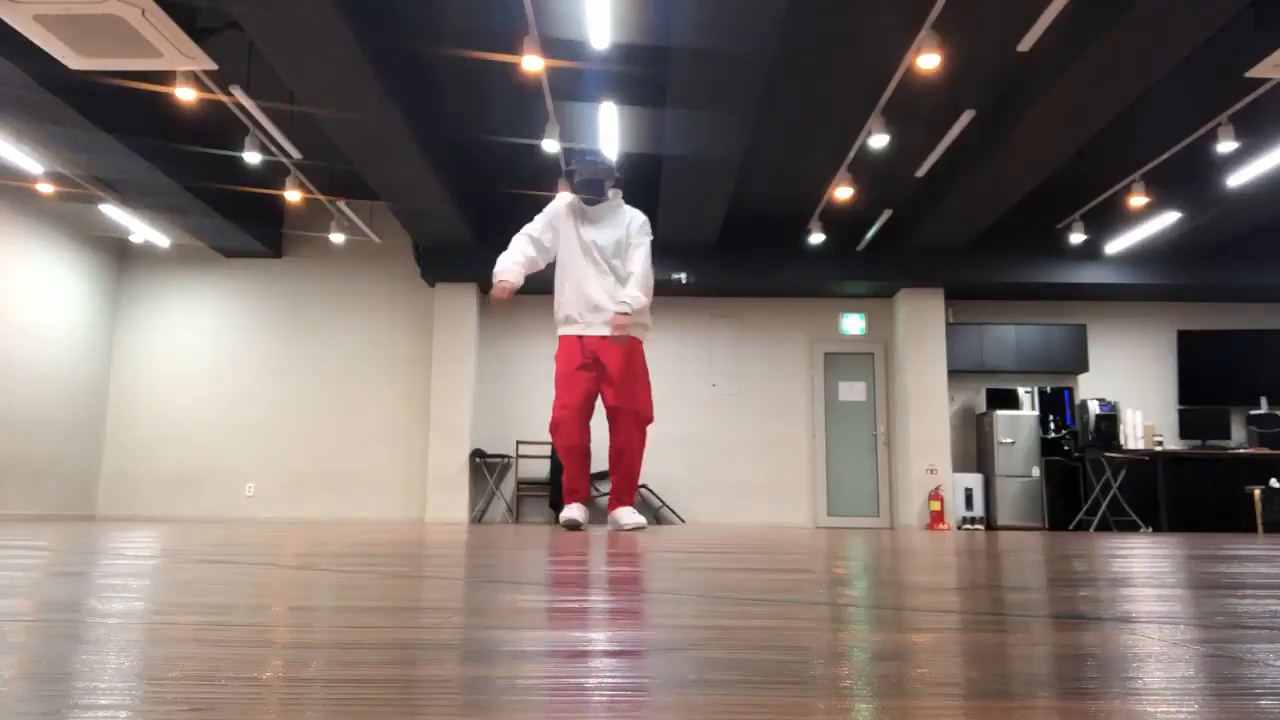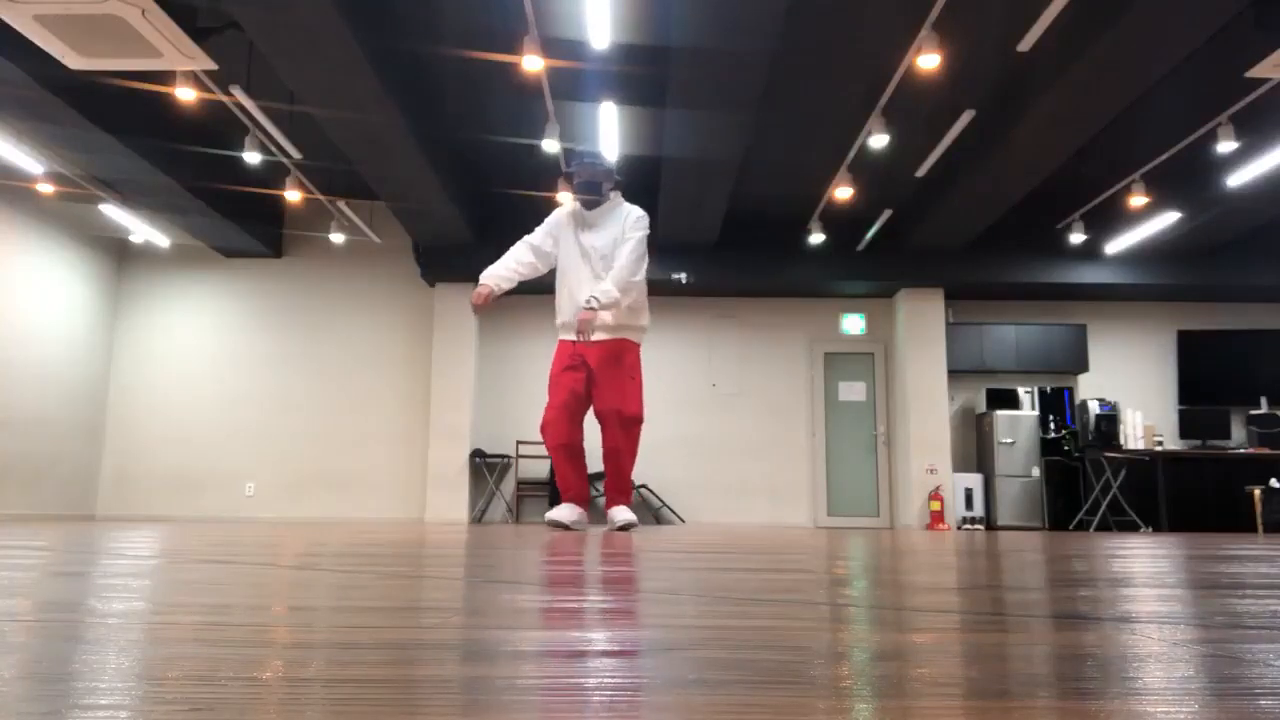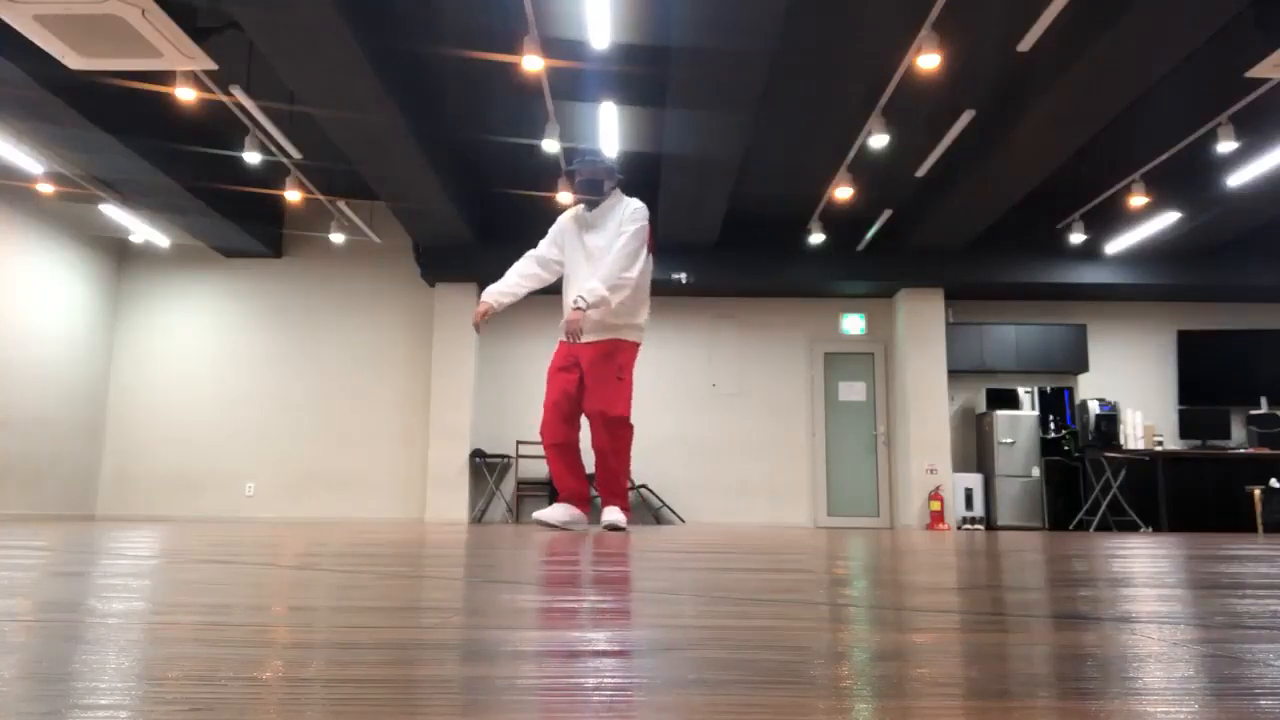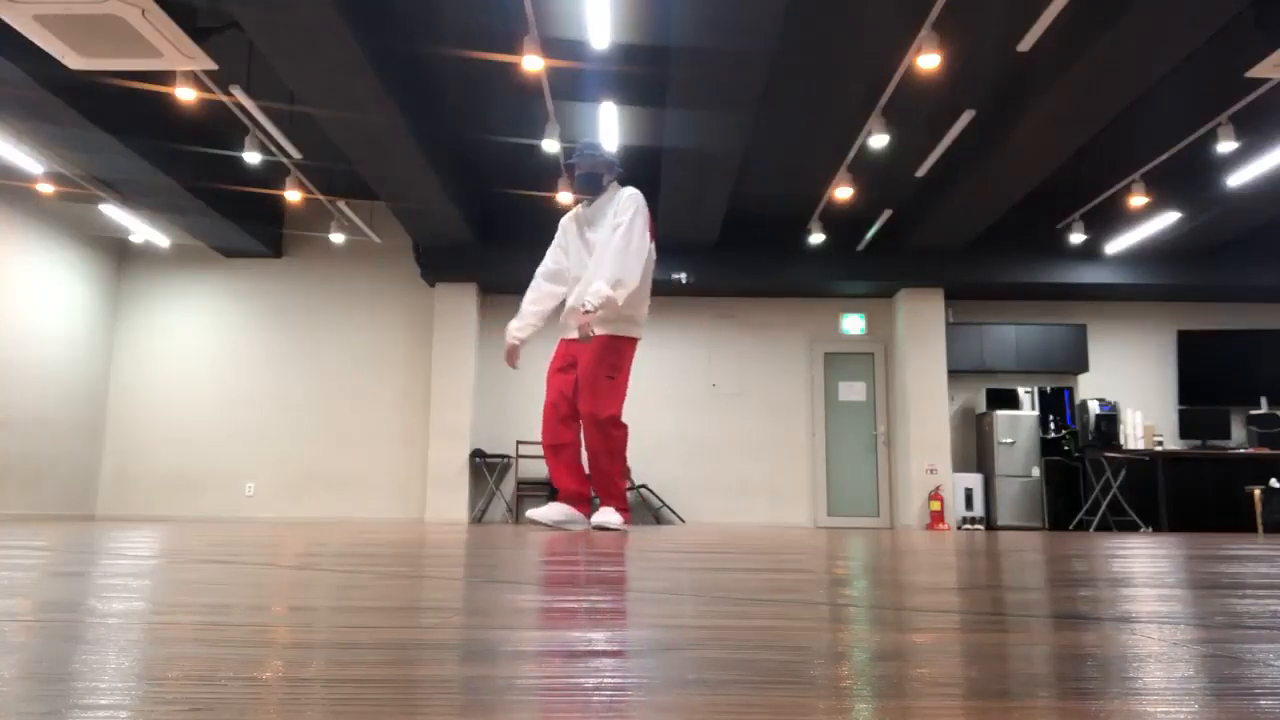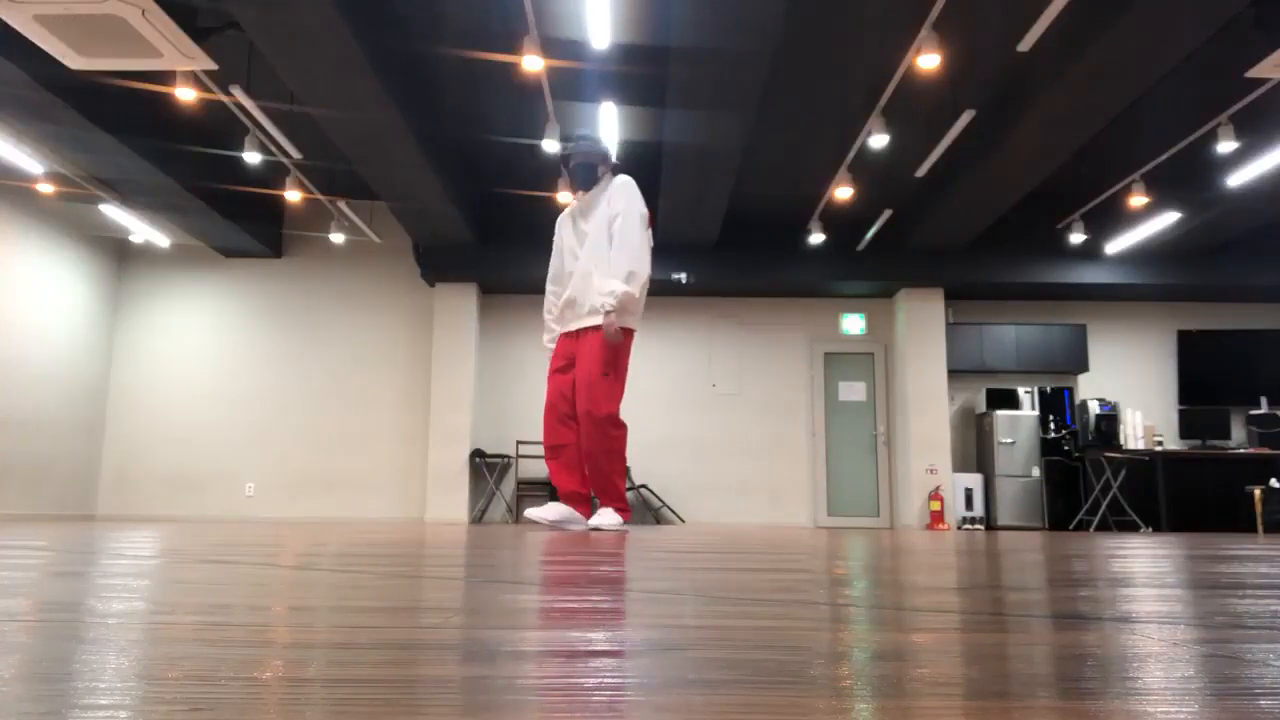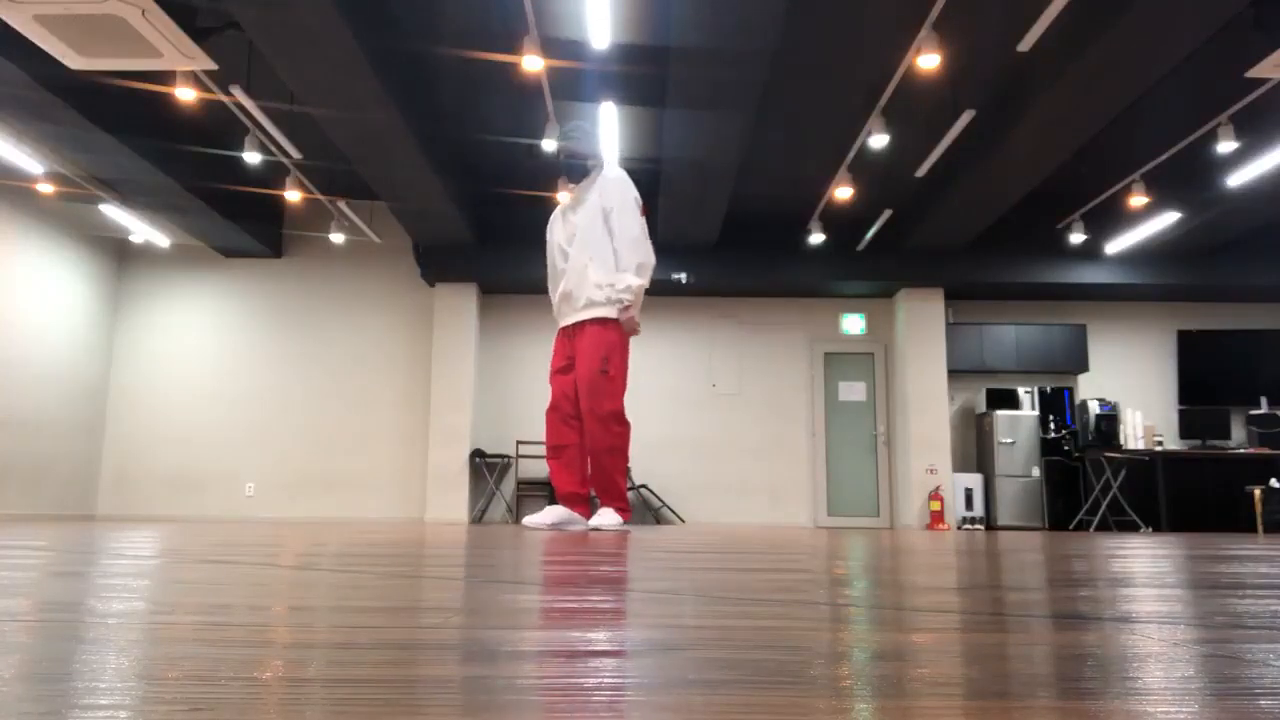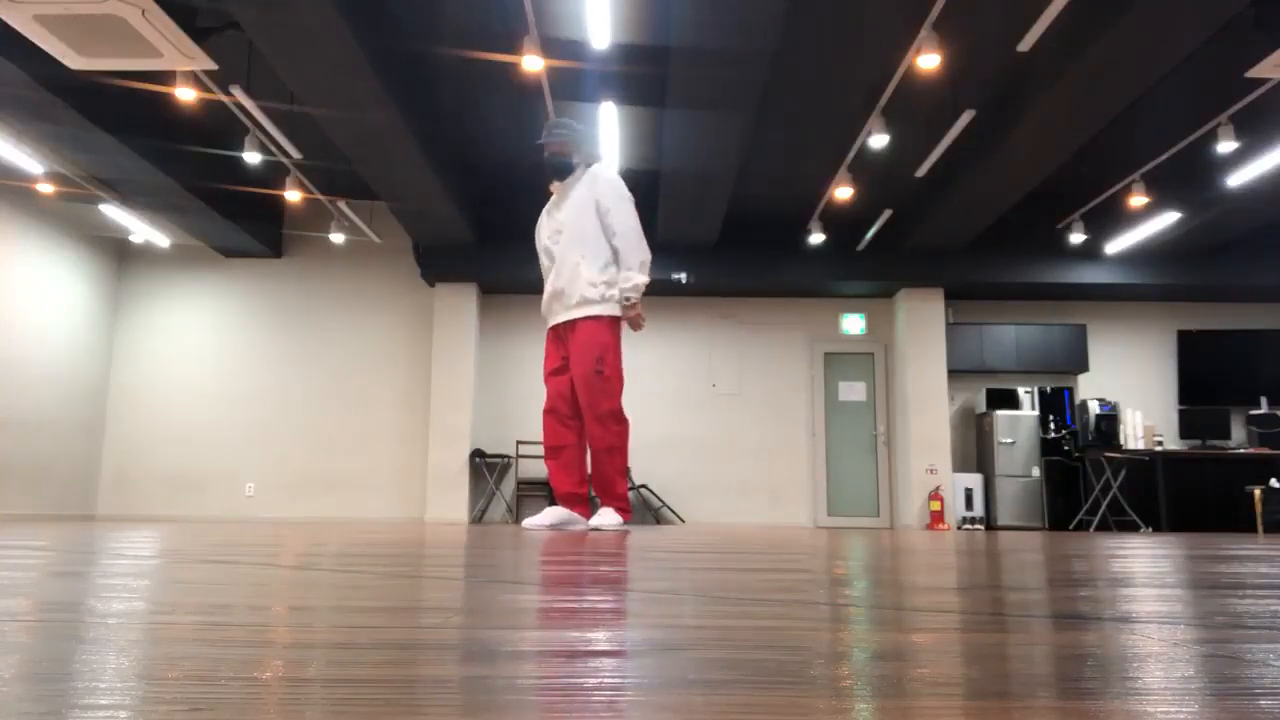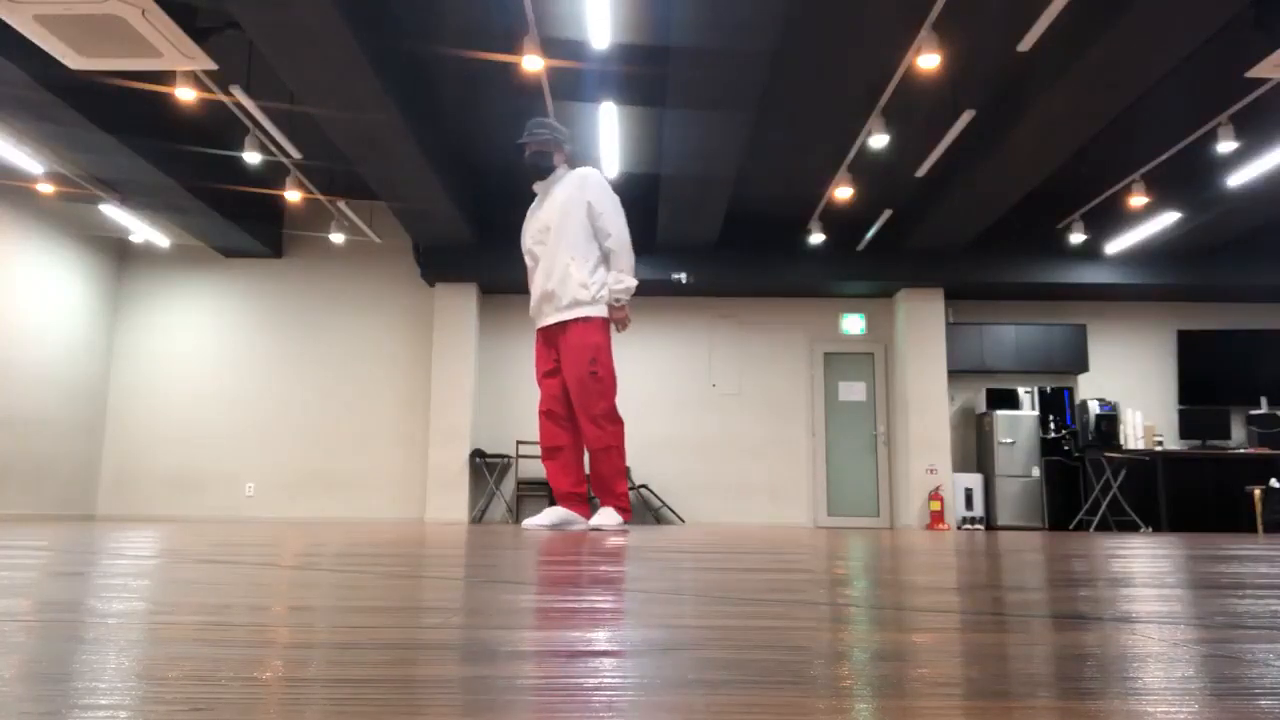
dt=0.3s
person 1, frame 1
left shoulder: (633, 219)
right shoulder: (562, 210)
left elbow: (640, 270)
right elbow: (530, 242)
left wrist: (625, 308)
right wrist: (507, 272)
left hip: (622, 334)
right hip: (574, 333)
left knee: (631, 415)
right knee: (568, 417)
left ankle: (622, 503)
right ankle: (576, 500)
person 1, frame 2
left shoulder: (632, 217)
right shoulder: (563, 217)
left elbow: (627, 268)
right elbow: (530, 251)
left wrist: (594, 303)
right wrist: (492, 279)
left hip: (617, 334)
right hip: (571, 337)
left knee: (621, 415)
right knee: (559, 419)
left ankle: (618, 501)
right ankle: (574, 501)
person 1, frame 3
left shoulder: (632, 211)
right shoulder: (568, 221)
left elbow: (616, 267)
right elbow: (536, 264)
left wrist: (582, 302)
right wrist: (493, 296)
left hip: (615, 332)
right hip: (573, 335)
left knee: (607, 414)
right knee: (556, 417)
left ankle: (614, 504)
right ankle: (572, 502)
person 1, frame 4
left shoulder: (629, 201)
right shoulder: (571, 221)
left elbow: (621, 262)
right elbow: (549, 279)
left wrist: (592, 305)
right wrist: (517, 331)
left hip: (614, 328)
right hip: (573, 332)
left knee: (599, 415)
right knee: (558, 417)
left ankle: (612, 505)
right ankle: (572, 502)
person 1, frame 5
left shoulder: (622, 189)
right shoulder: (567, 217)
left elbow: (630, 252)
left wrist: (612, 306)
right wrist: (551, 335)
left hip: (607, 322)
right hip: (569, 327)
left knee: (597, 412)
right knee: (559, 414)
left ankle: (612, 507)
right ankle: (573, 503)
person 1, frame 6
left shoulder: (613, 182)
right shoulder: (560, 214)
left elbow: (633, 242)
left wrist: (627, 298)
right wrist: (563, 315)
left hip: (605, 314)
right hip: (569, 320)
left knee: (601, 409)
right knee: (562, 412)
left ankle: (614, 507)
right ankle: (572, 504)
person 1, frame 7
left shoulder: (600, 180)
right shoulder: (550, 208)
left elbow: (628, 237)
left wrist: (630, 295)
right wrist: (554, 309)
left hip: (595, 311)
right hip: (558, 318)
left knee: (600, 408)
right knee: (559, 412)
left ankle: (614, 507)
right ankle: (571, 504)
person 1, frame 8
left shoulder: (585, 181)
right shoulder: (535, 208)
left elbow: (617, 238)
left wrist: (618, 296)
right wrist: (542, 310)
left hip: (584, 313)
right hip: (547, 319)
left knee: (595, 409)
right knee: (553, 413)
left ankle: (614, 506)
right ankle: (570, 504)
